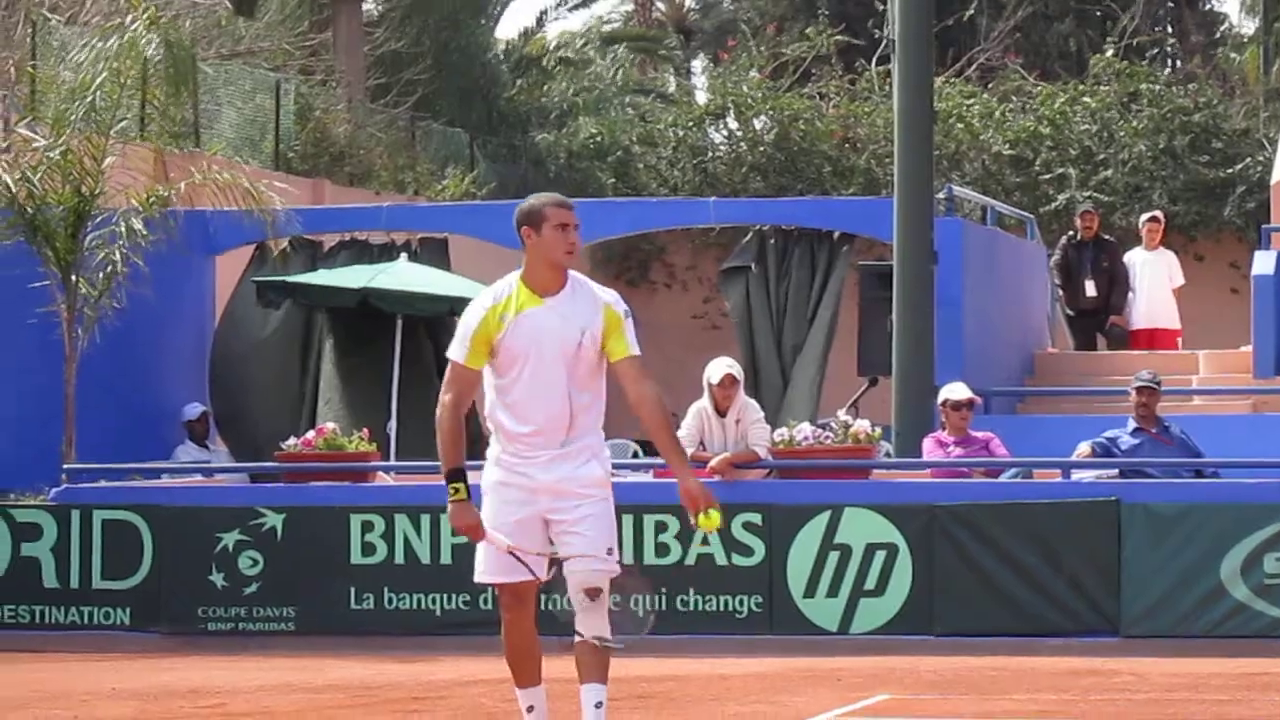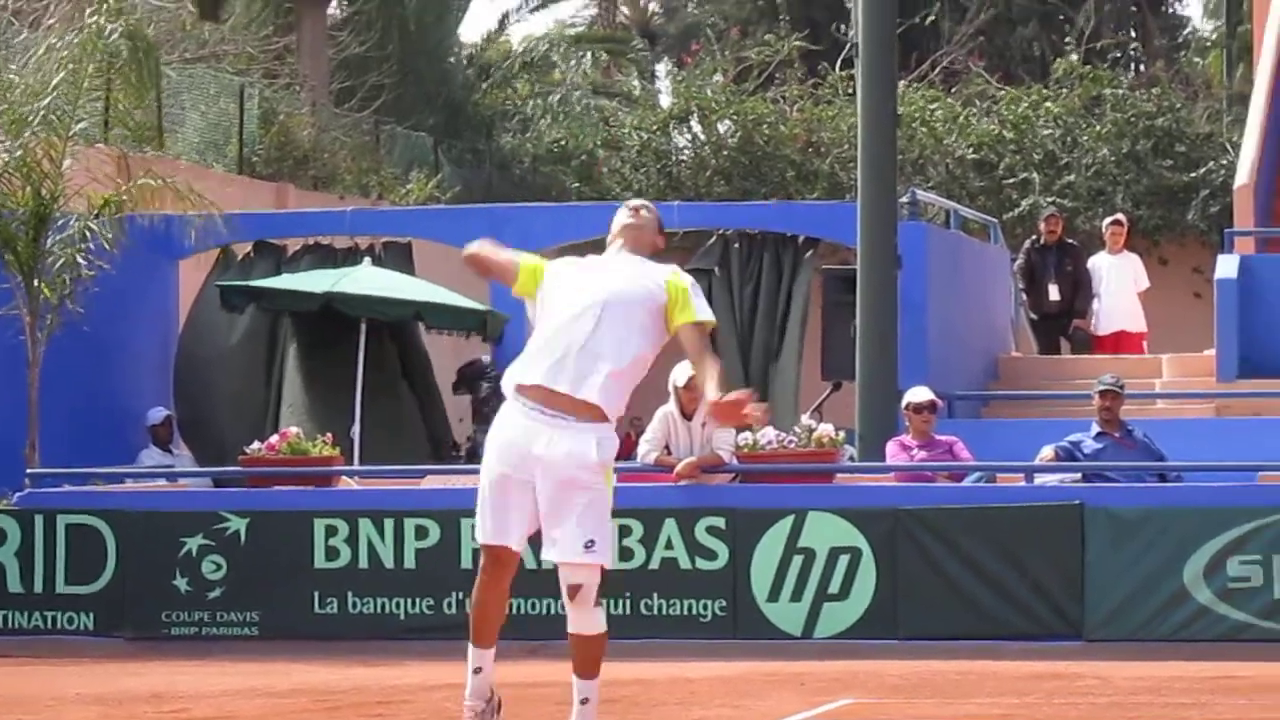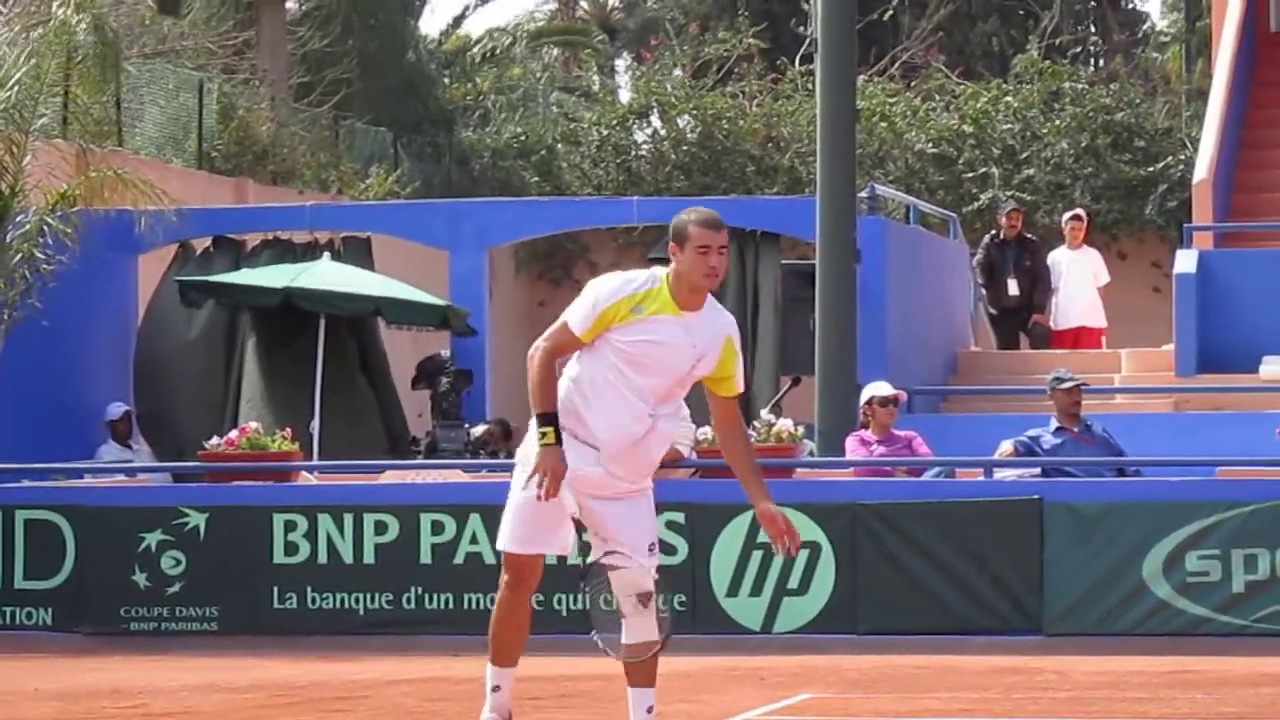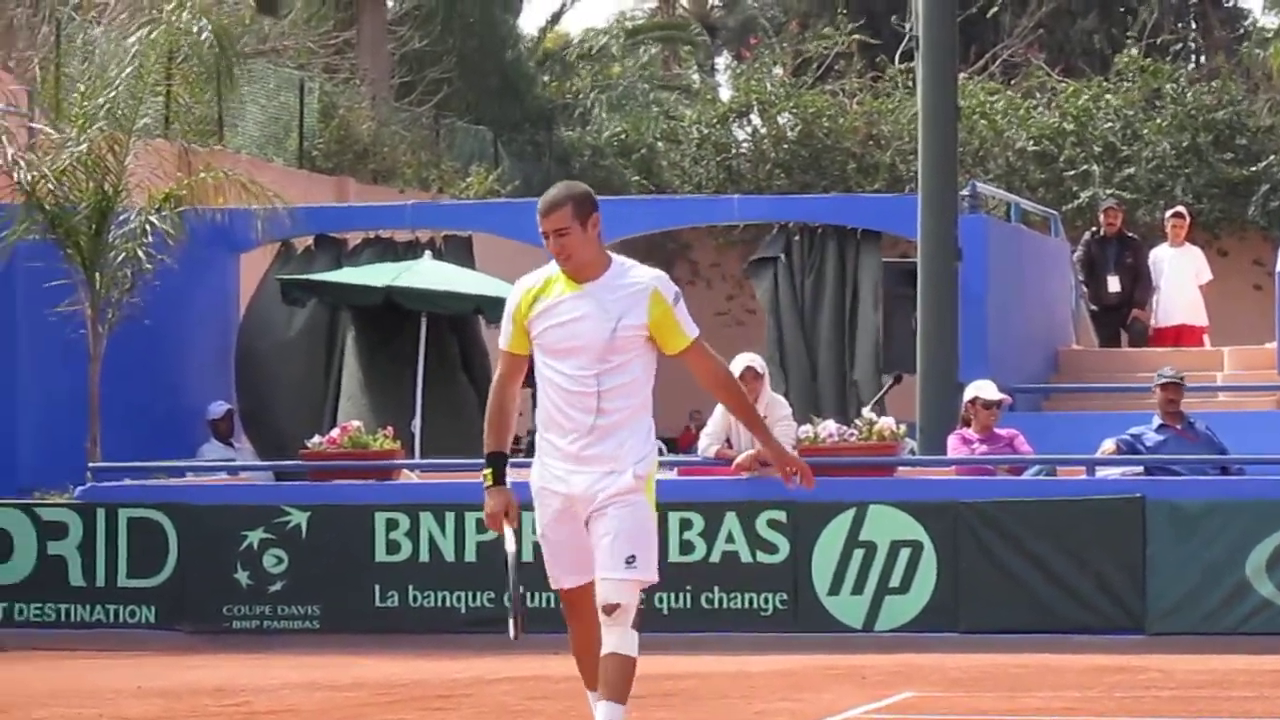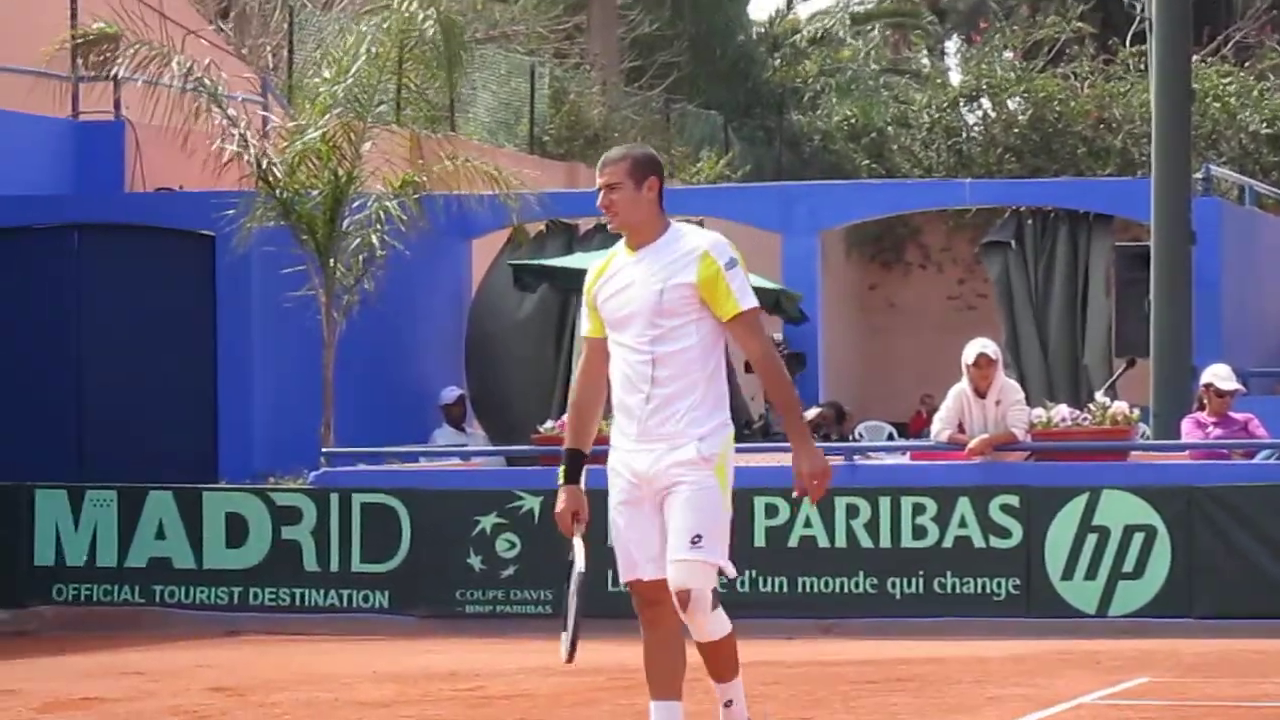
dt=1s
person 1, frame 1
left shoulder: (603, 306)
right shoulder: (490, 309)
left elbow: (640, 389)
right elbow: (452, 403)
left wrist: (683, 470)
right wrist: (457, 490)
left hip: (582, 476)
right hip: (512, 477)
left knee: (592, 596)
right knee: (515, 601)
person 1, frame 2
left shoulder: (670, 285)
right shoulder: (560, 272)
left elbow: (703, 350)
right elbow: (481, 258)
left wrist: (718, 398)
left hip: (584, 441)
right hip: (520, 427)
left knee: (580, 589)
right knee: (495, 564)
person 1, frame 3
left shoulder: (722, 332)
right shoulder: (618, 292)
left elbow: (729, 422)
right elbow: (543, 352)
left wrist: (762, 502)
right wrist: (547, 440)
left hip: (627, 475)
right hip: (558, 457)
right knee: (519, 576)
person 1, frame 4
left shoulder: (649, 288)
right shoulder: (529, 294)
left elbow: (708, 370)
right elbow: (504, 388)
left wrist: (769, 443)
right wrist: (494, 479)
left hip: (623, 477)
right hip: (555, 478)
left knee: (615, 609)
right knee: (577, 609)
person 1, frame 5
left shoulder: (705, 253)
right shoulder: (601, 274)
left elbow: (759, 350)
right elbow: (590, 380)
left wrist: (802, 441)
right wrist: (570, 477)
left hip: (694, 453)
right hip: (629, 461)
left knee: (692, 598)
right knee: (652, 604)
